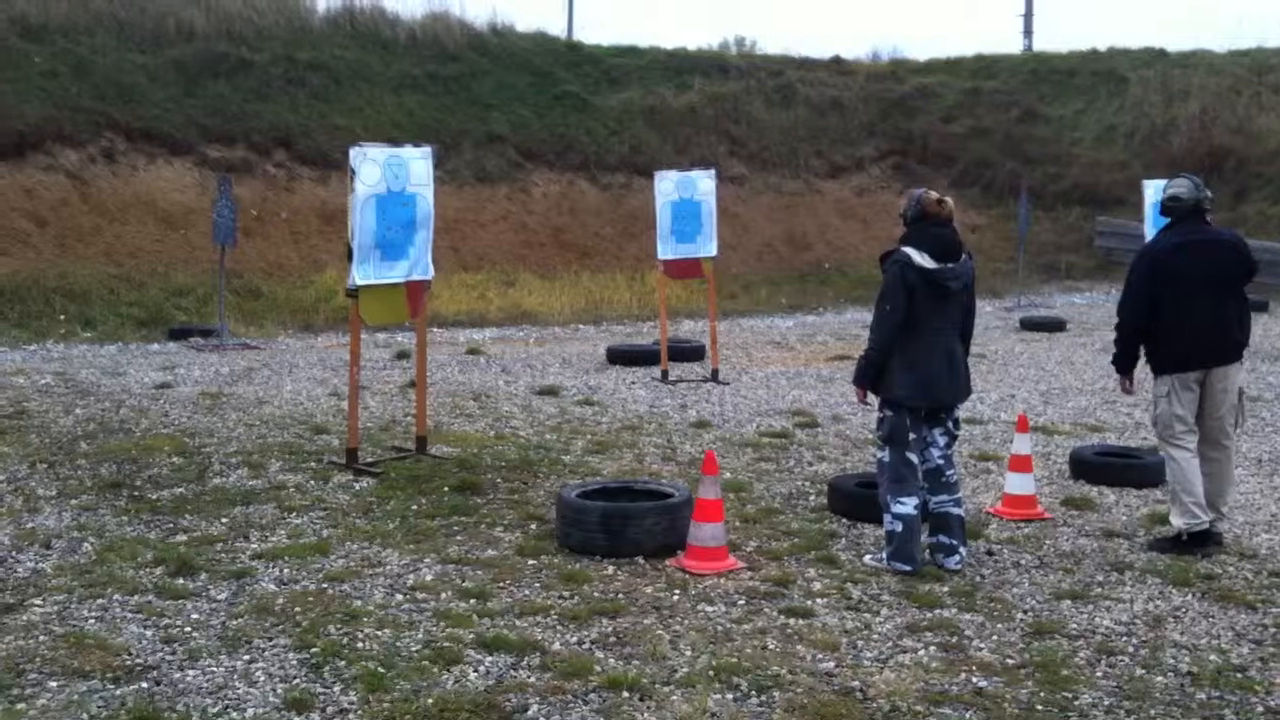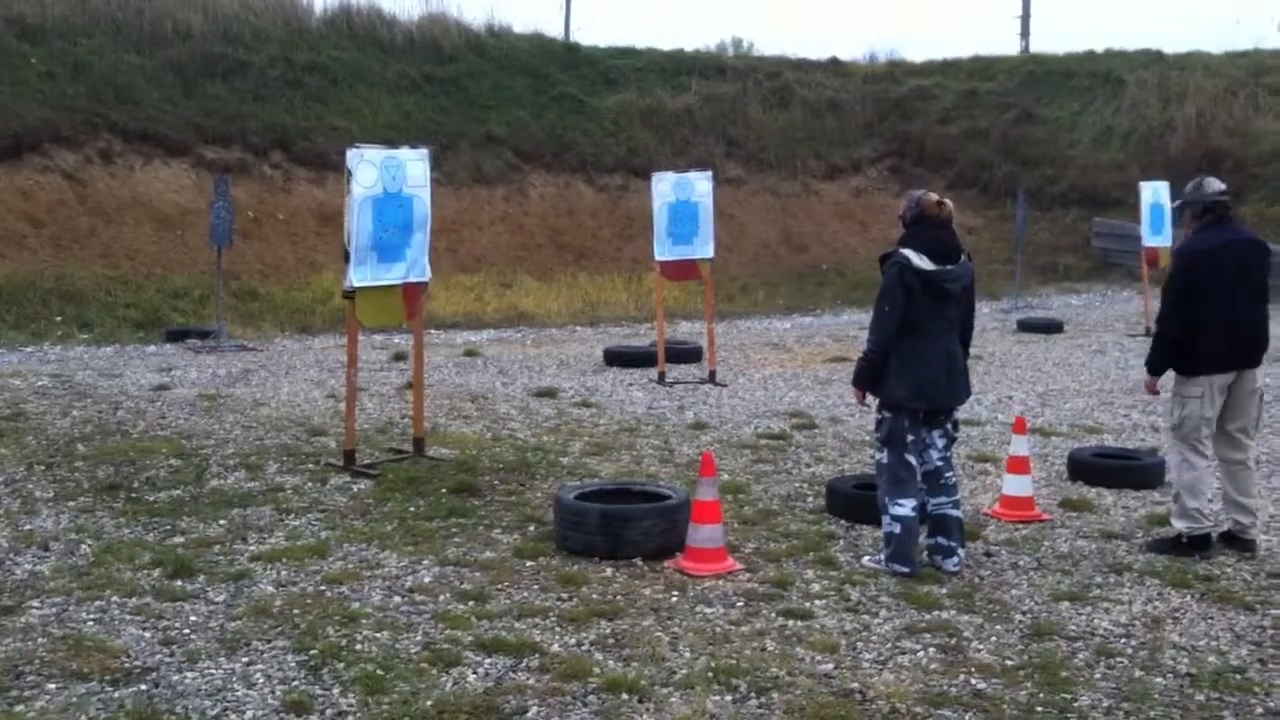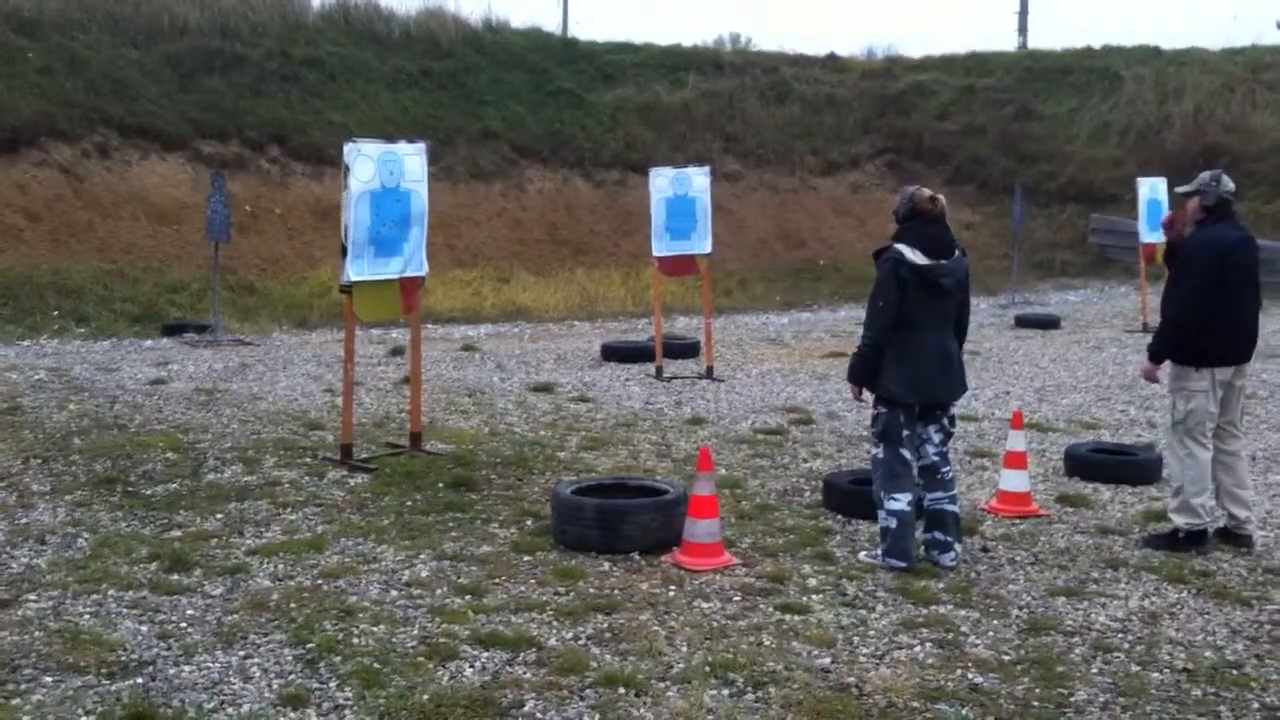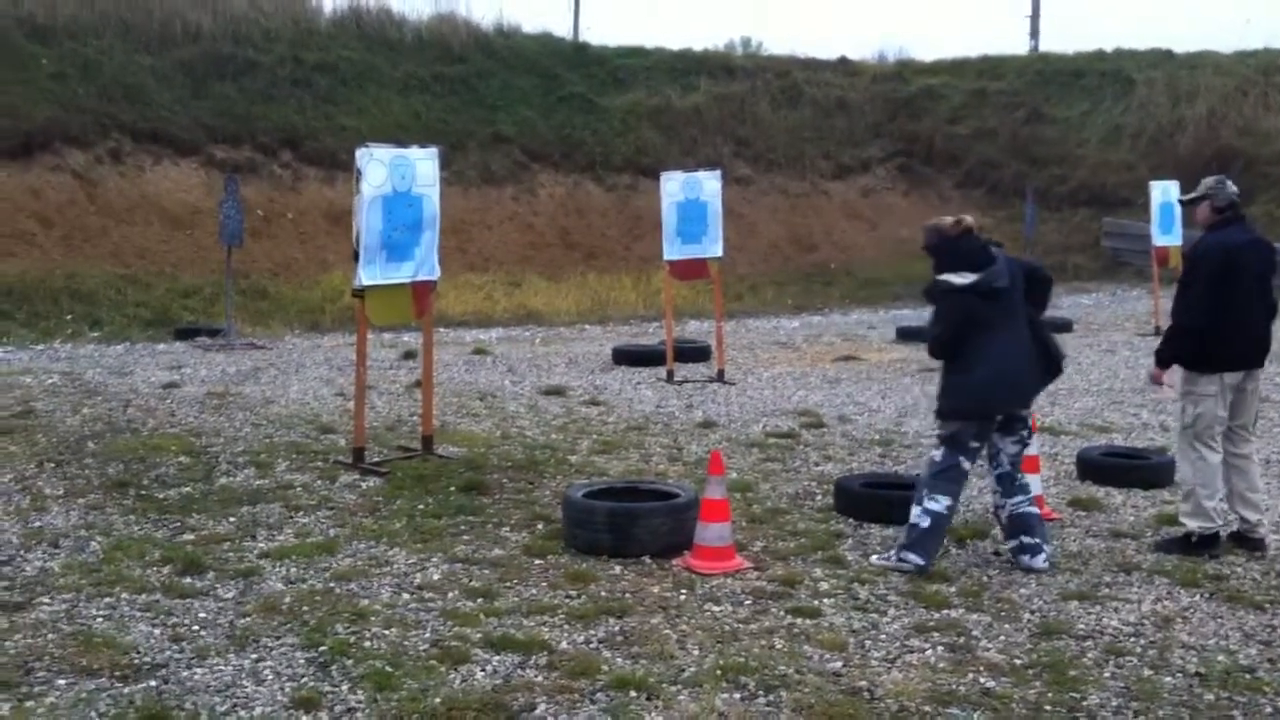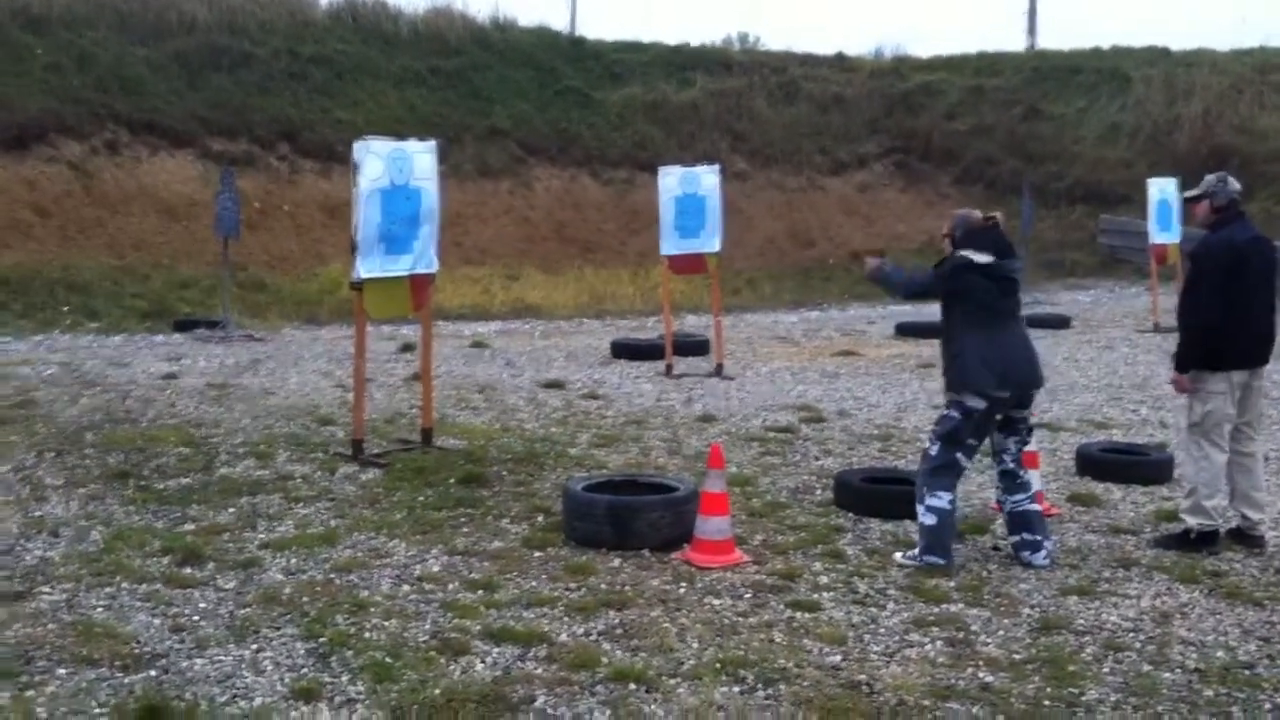
dt=1s
person 1, frame 1
left shoulder: (1155, 252)
right shoulder: (1231, 244)
left elbow: (1132, 313)
right elbow: (1248, 275)
left wrist: (1124, 363)
left hip: (1175, 361)
right hip: (1225, 357)
left knee: (1179, 442)
right knee: (1219, 443)
left ankle: (1193, 529)
right ankle: (1213, 524)
person 1, frame 2
left shoulder: (1193, 251)
right shoulder: (1255, 246)
left elbow: (1173, 315)
left wrist: (1155, 366)
left hip: (1202, 363)
right hip: (1246, 359)
left knee: (1190, 447)
right knee: (1239, 446)
left ankle: (1193, 533)
right ankle: (1244, 531)
person 1, frame 3
left shoulder: (1203, 243)
right shoulder: (1242, 240)
left elbow: (1184, 307)
left wrist: (1156, 354)
right wrist: (1175, 244)
left hip: (1200, 357)
right hip: (1235, 354)
left knee: (1190, 440)
right knee: (1228, 437)
left ankle: (1191, 528)
right ankle: (1240, 525)
person 1, frame 4
left shoulder: (1209, 248)
left elbow: (1190, 313)
left wrist: (1164, 358)
left hip: (1211, 363)
right hip: (1249, 359)
left knee: (1201, 444)
right knee: (1241, 442)
left ankle: (1203, 531)
person 1, frame 5
left shoulder: (1215, 247)
left elbow: (1200, 313)
left wrist: (1183, 364)
left hip: (1217, 362)
left knee: (1206, 443)
right knee: (1246, 441)
left ankle: (1202, 528)
person 2, frame 1
left shoulder: (904, 264)
right shoulder: (962, 263)
left elbow: (885, 329)
right elbow: (966, 327)
left wrist: (865, 375)
left hip: (905, 380)
right hip: (947, 378)
left knee: (899, 466)
right knee: (940, 462)
left ankle: (901, 554)
right ankle: (950, 550)
person 2, frame 2
left shoulder: (903, 266)
right shoulder: (961, 265)
left elbow: (884, 330)
right elbow: (965, 329)
left wrist: (864, 377)
left hip: (903, 382)
right hip: (947, 380)
left knee: (898, 465)
right knee: (939, 463)
left ankle: (899, 556)
right ankle: (948, 551)
person 2, frame 3
left shoulder: (897, 261)
right shoulder: (956, 261)
left elbow: (878, 325)
right elbow: (961, 320)
left wrist: (859, 371)
left hip: (900, 377)
right hip: (943, 374)
left knee: (893, 461)
right knee: (936, 459)
left ankle: (897, 550)
right ankle: (945, 545)
person 2, frame 4
left shoulder: (952, 291)
right shoulder: (1003, 265)
left elbow: (940, 347)
right elbow: (1041, 281)
left wrist: (932, 328)
right wrist: (1021, 320)
left hip: (976, 391)
right hip: (1017, 384)
left knee: (945, 470)
right knee: (1009, 468)
left ankle: (914, 551)
right ankle: (1032, 550)
person 2, frame 5
left shoulder: (964, 270)
right shoulder: (1000, 270)
left elbow: (917, 286)
right elbow: (934, 279)
left wrist: (879, 270)
right wrist: (890, 267)
left hip: (983, 383)
right hip: (1020, 378)
left knee: (938, 465)
right knee: (1011, 464)
left ankle: (933, 550)
right ankle: (1034, 547)
